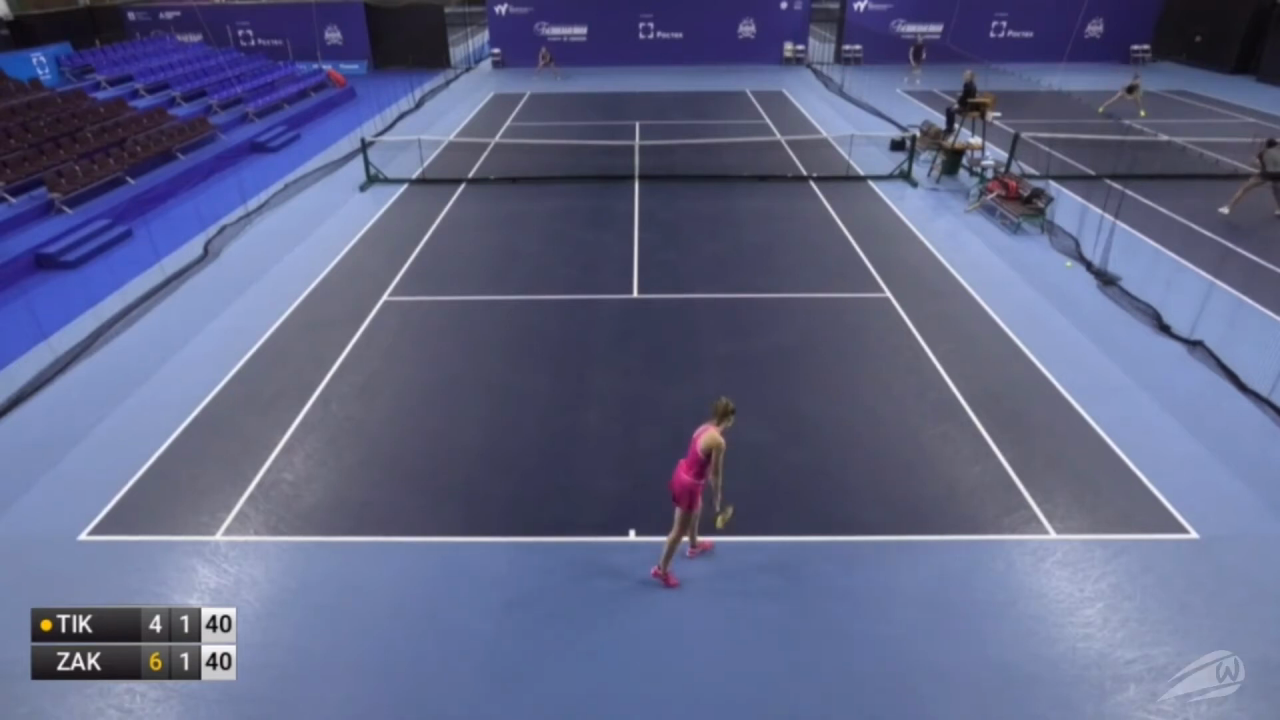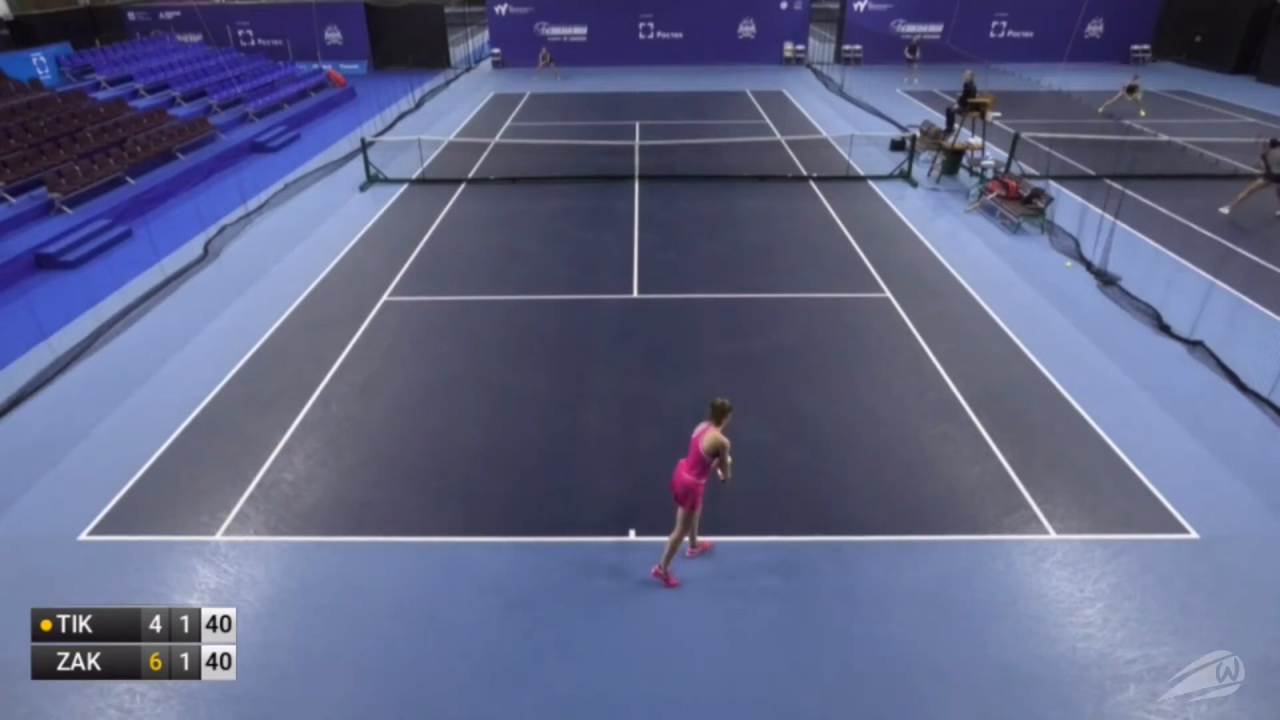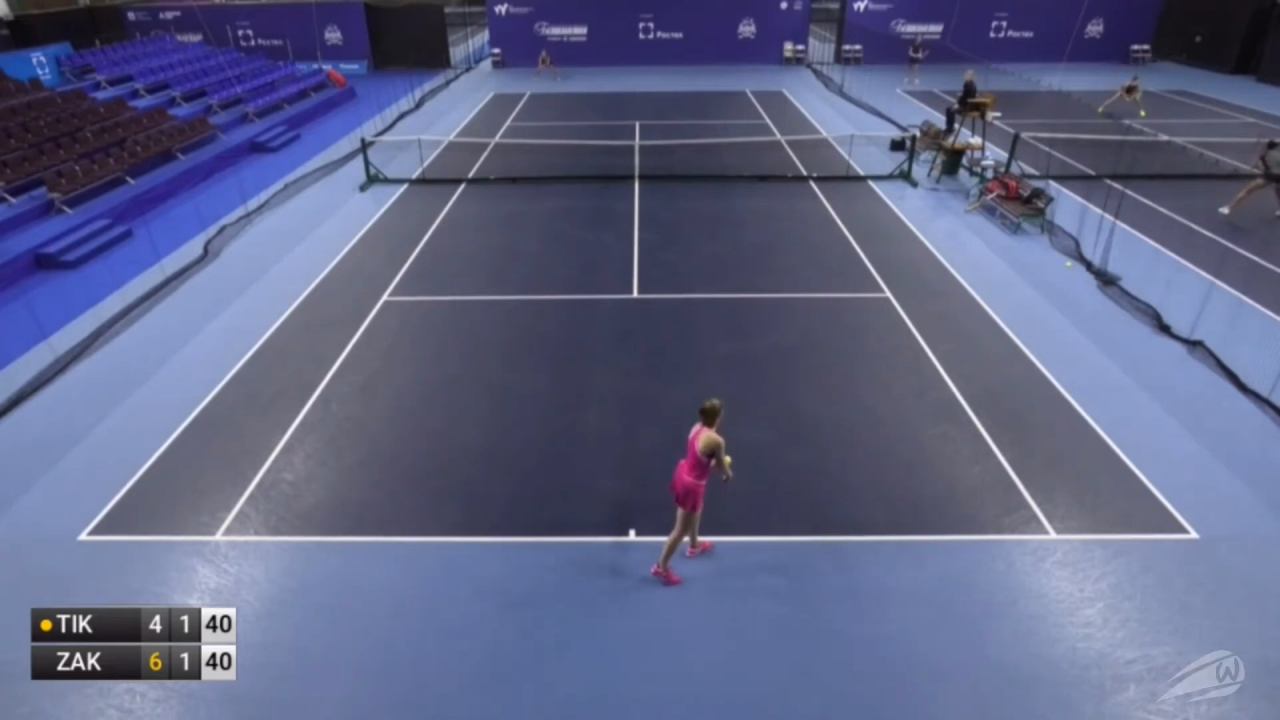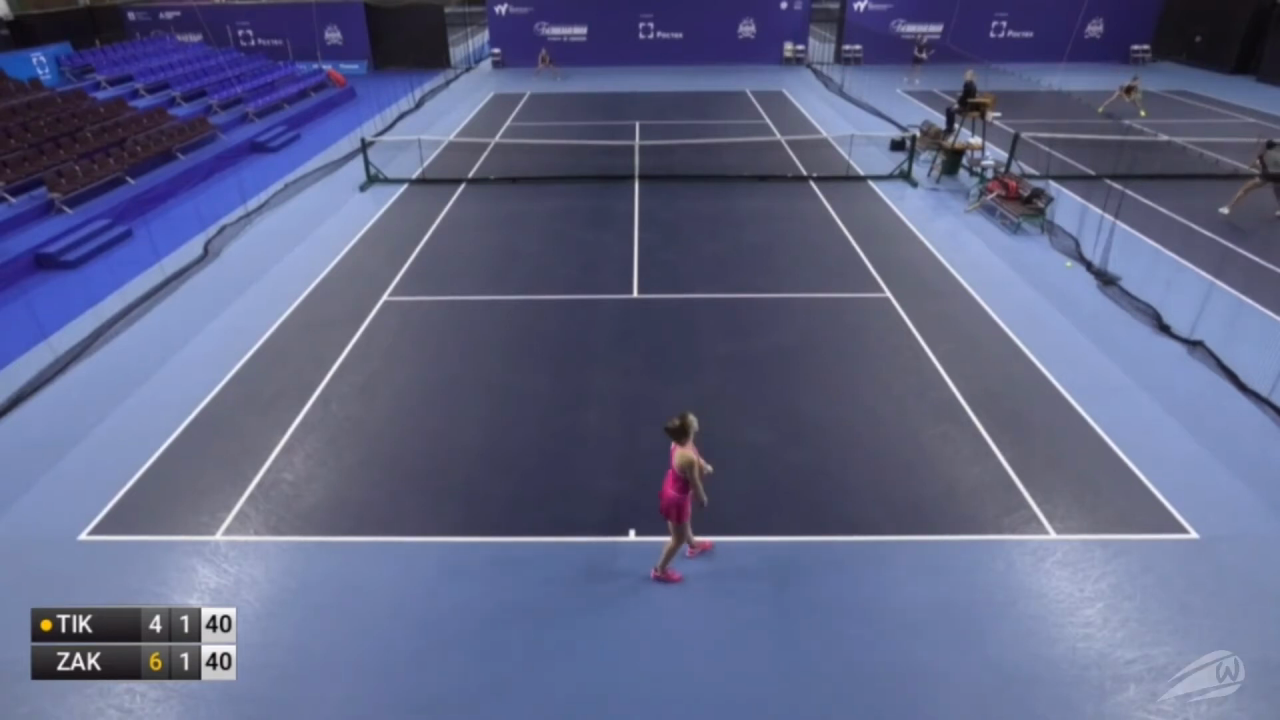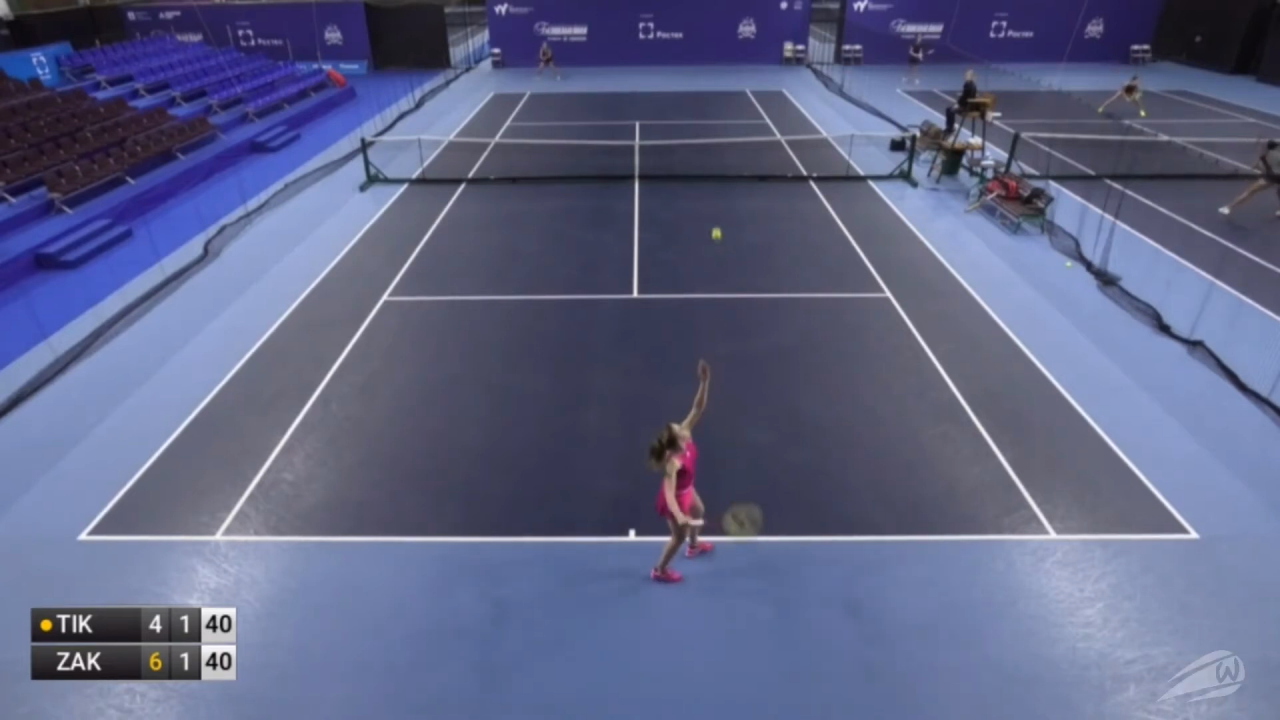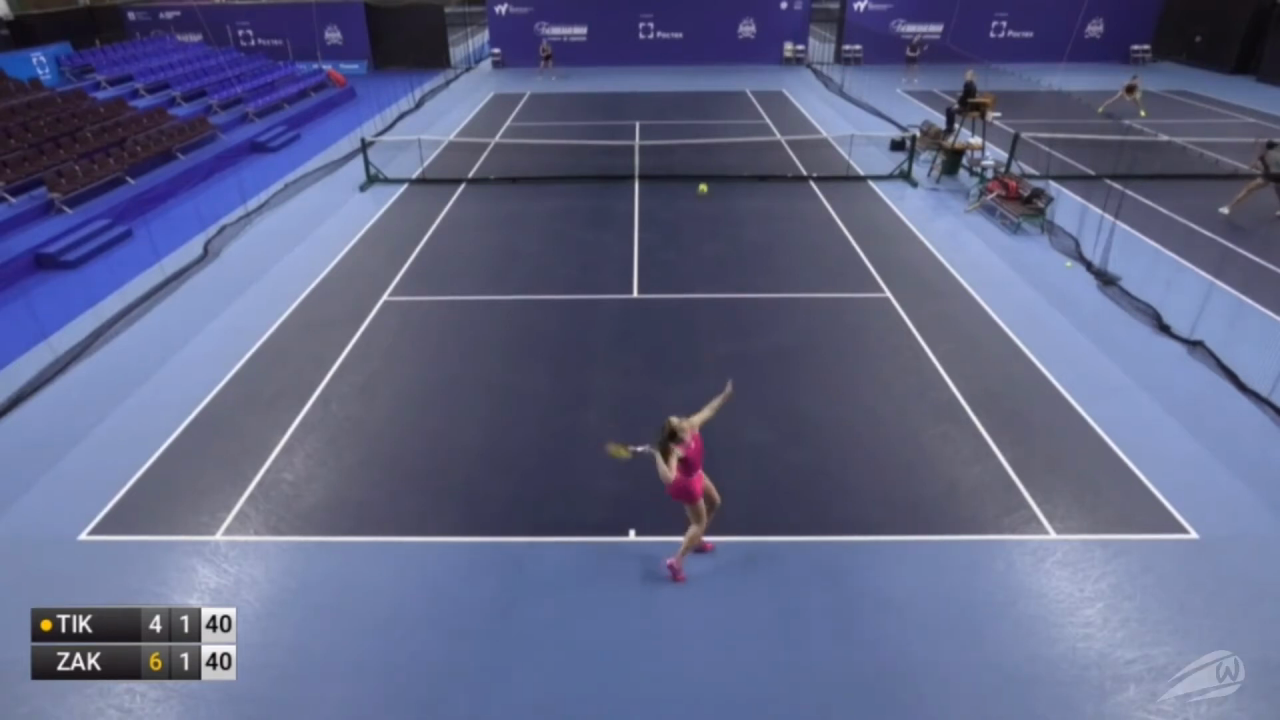
dt=0.5s
person 1, frame 1
left shoulder: (705, 427)
right shoulder: (718, 441)
right elbow: (716, 473)
left wrist: (708, 472)
right wrist: (717, 497)
left hip: (682, 473)
right hip: (688, 484)
left knee: (696, 510)
right knee: (679, 530)
left ankle: (694, 546)
right ankle: (661, 569)
person 1, frame 2
left shoulder: (702, 426)
right shoulder: (722, 442)
right elbow: (723, 467)
right wrist: (726, 477)
left hip: (682, 472)
right hip: (691, 484)
left knee: (696, 511)
right knee: (681, 530)
left ankle: (694, 545)
right ankle: (662, 568)
person 1, frame 3
left shoulder: (698, 427)
right shoulder: (716, 441)
right elbow: (721, 465)
left wrist: (712, 461)
right wrist: (728, 475)
left hip: (683, 473)
right hip: (691, 486)
left knee: (696, 513)
right knee: (681, 530)
left ankle: (694, 545)
right ankle: (661, 567)
person 1, frame 4
left shoulder: (680, 442)
right shoulder: (688, 458)
right elbow: (695, 485)
left wrist: (704, 466)
right wrist: (703, 499)
left hip: (673, 487)
right hip: (676, 498)
left knee: (685, 522)
right knee: (678, 538)
left ankle: (693, 545)
right ankle: (660, 570)
person 1, frame 5
left shoulder: (685, 434)
right shoulder: (673, 463)
left elbow: (698, 408)
right elbow: (669, 495)
left wrist: (705, 380)
right wrist: (679, 517)
left hip: (686, 490)
right hip: (677, 498)
left knee: (699, 512)
right knee: (679, 537)
left ankle: (694, 545)
right ankle: (659, 570)
person 1, frame 6
left shoulder: (691, 425)
right shoulder: (676, 450)
left elbow: (709, 410)
right elbow: (668, 479)
left wrist: (725, 394)
right wrist: (657, 454)
left hip: (696, 475)
right hip: (686, 484)
left knee: (714, 503)
right knee: (699, 522)
left ankle: (697, 541)
right ankle: (676, 561)
